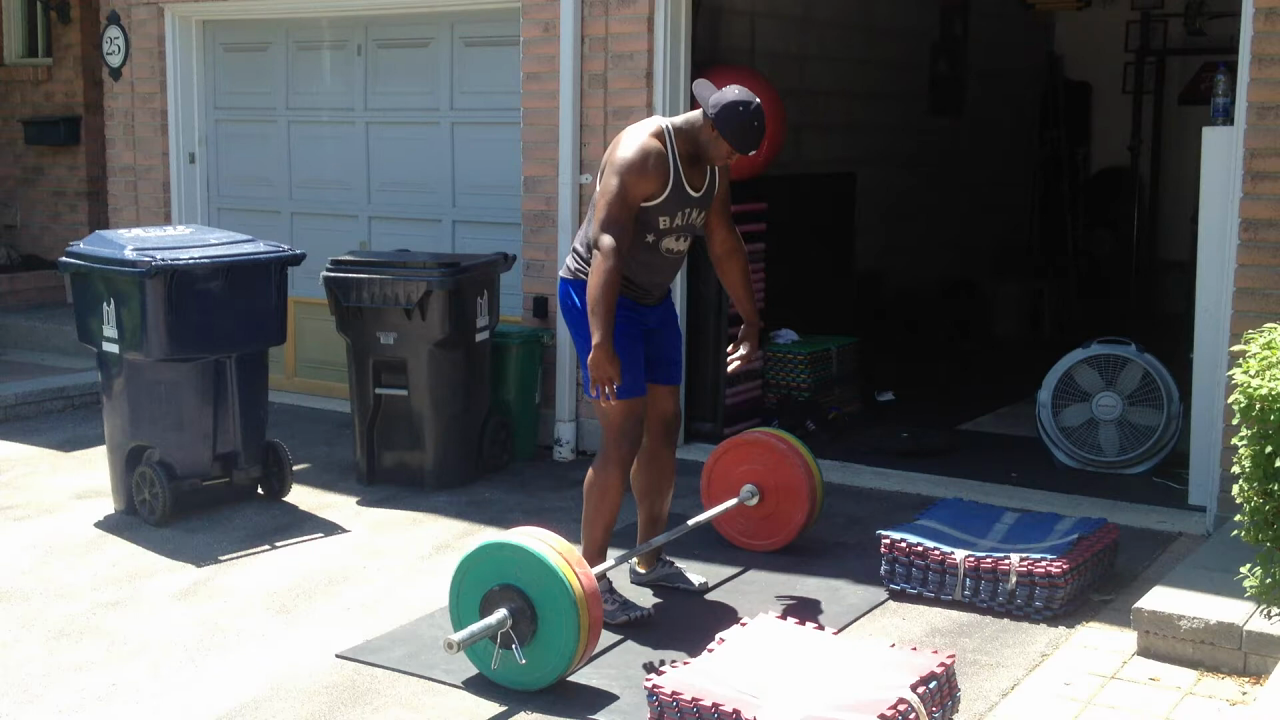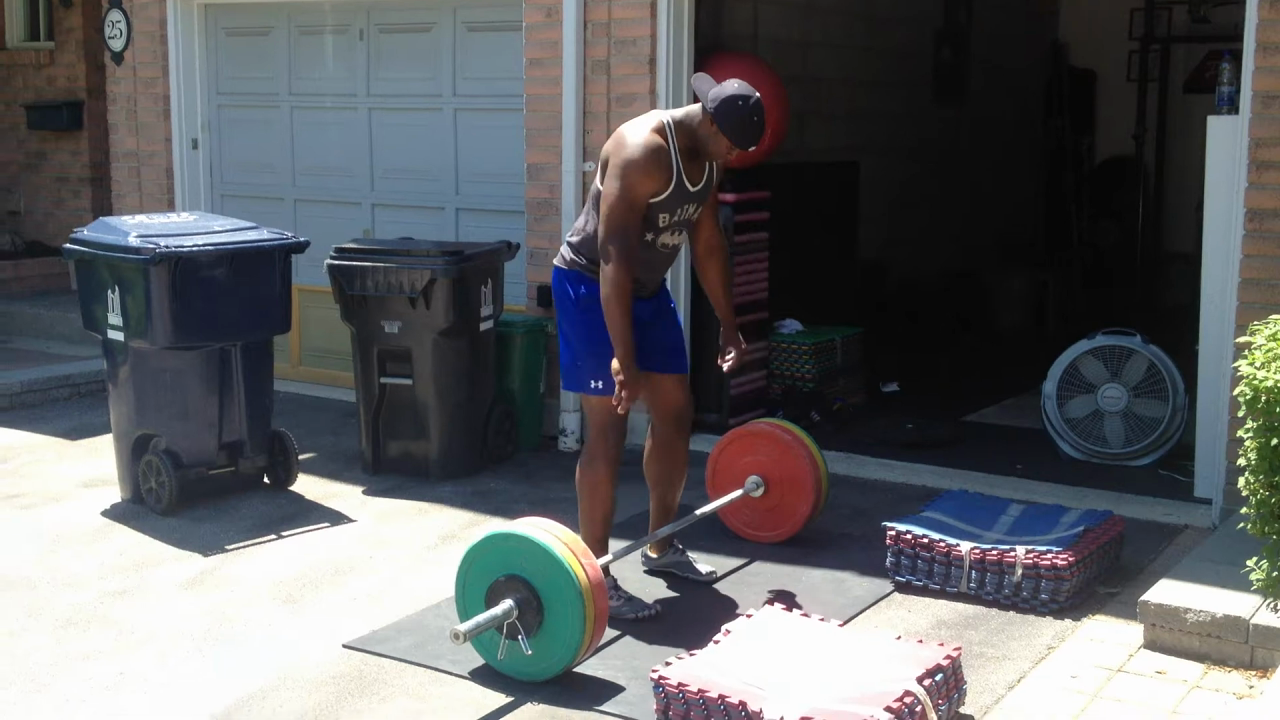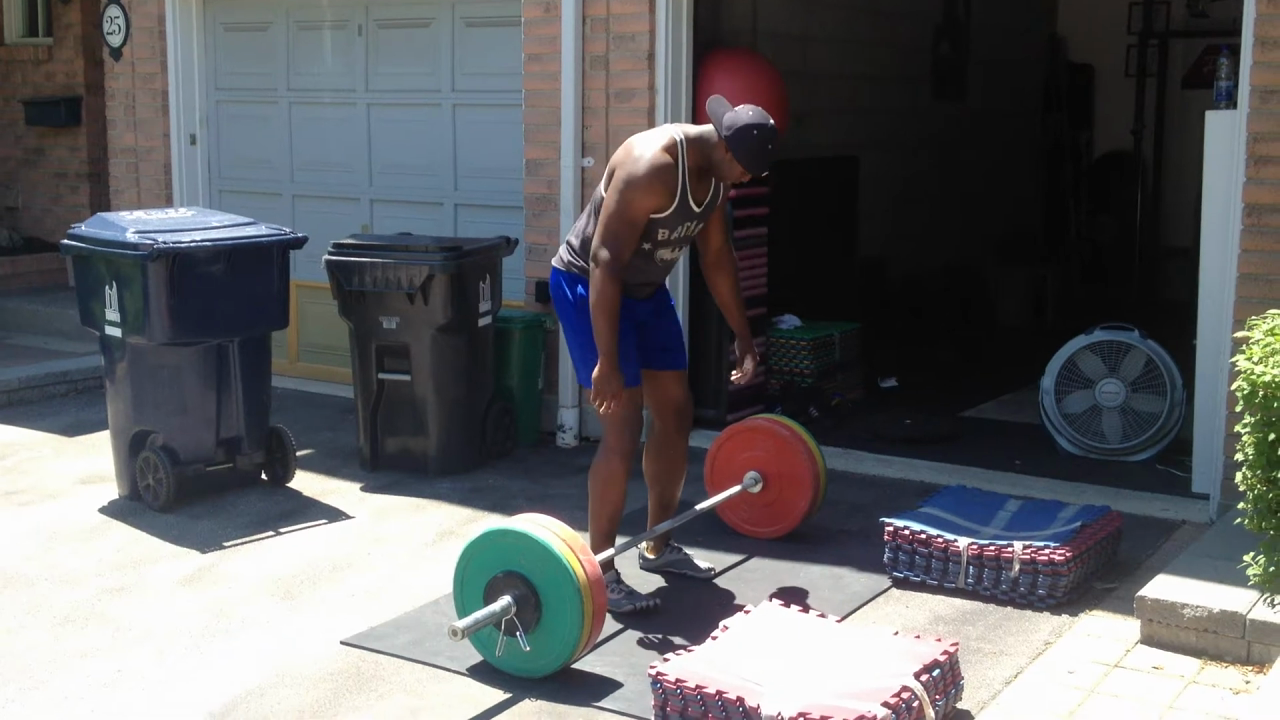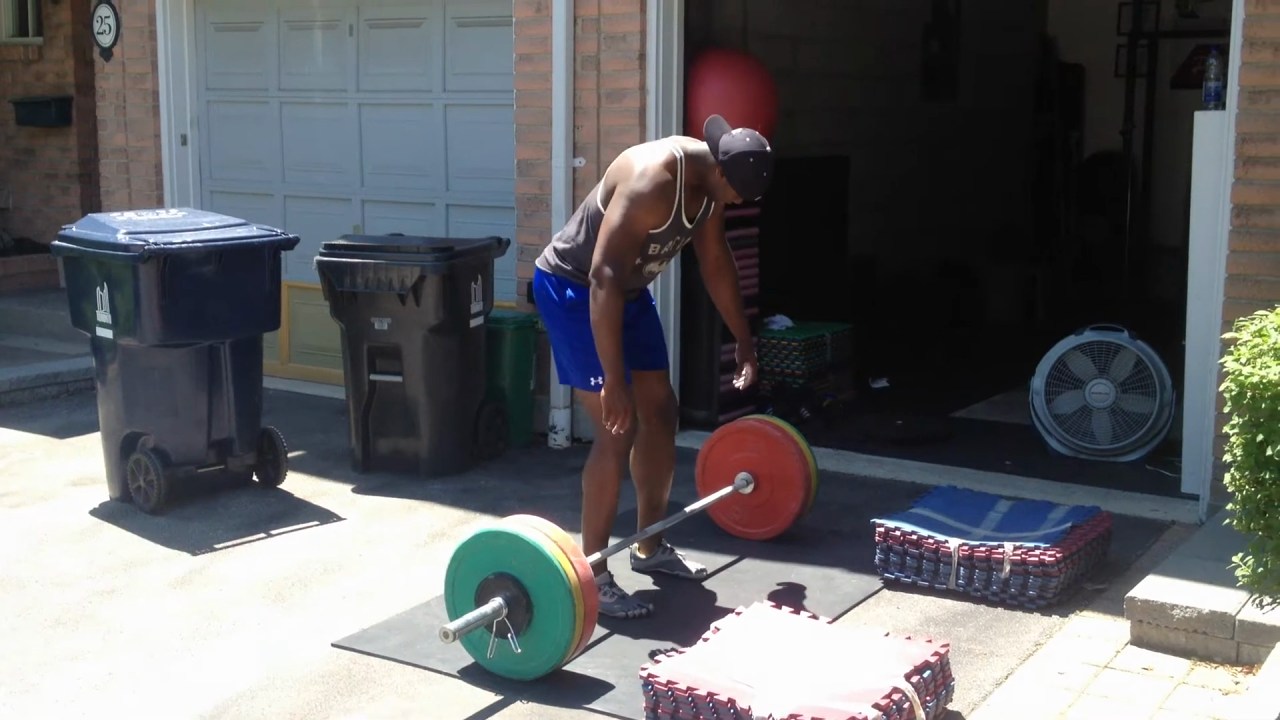
dt=0.4s
person 1, frame 1
left shoulder: (713, 166)
right shoulder: (640, 153)
left elbow: (725, 246)
right elbow: (607, 248)
left wrist: (750, 325)
right wrist: (599, 342)
left hip: (653, 299)
right hip: (599, 295)
left knee: (664, 427)
right knee: (623, 438)
left ankle: (649, 559)
right ankle: (591, 580)
person 1, frame 2
left shoulder: (708, 157)
right shoulder: (642, 150)
left elbow: (707, 242)
right elbow: (614, 256)
left wrist: (727, 322)
right wrist: (622, 355)
left hip: (648, 290)
right hip: (591, 286)
left knee: (675, 415)
right knee: (608, 433)
left ankle: (660, 547)
right ankle: (595, 577)
person 1, frame 3
left shoulder: (716, 171)
right shoulder: (652, 166)
left elbow: (716, 256)
right elbow: (604, 263)
left wrist: (743, 336)
right wrist: (606, 363)
left hip: (646, 289)
right hip: (588, 286)
left knee: (676, 413)
right knee: (624, 427)
left ankle: (658, 547)
right ankle: (600, 571)
person 1, frame 4
left shoulder: (709, 181)
right shoulder: (651, 181)
left elbow: (716, 262)
right elbow: (603, 279)
left wrist: (743, 340)
right wrist: (613, 382)
left hip: (629, 289)
right hip: (573, 289)
left knee: (660, 413)
right knee: (617, 431)
left ankle: (649, 547)
right ankle: (592, 576)
